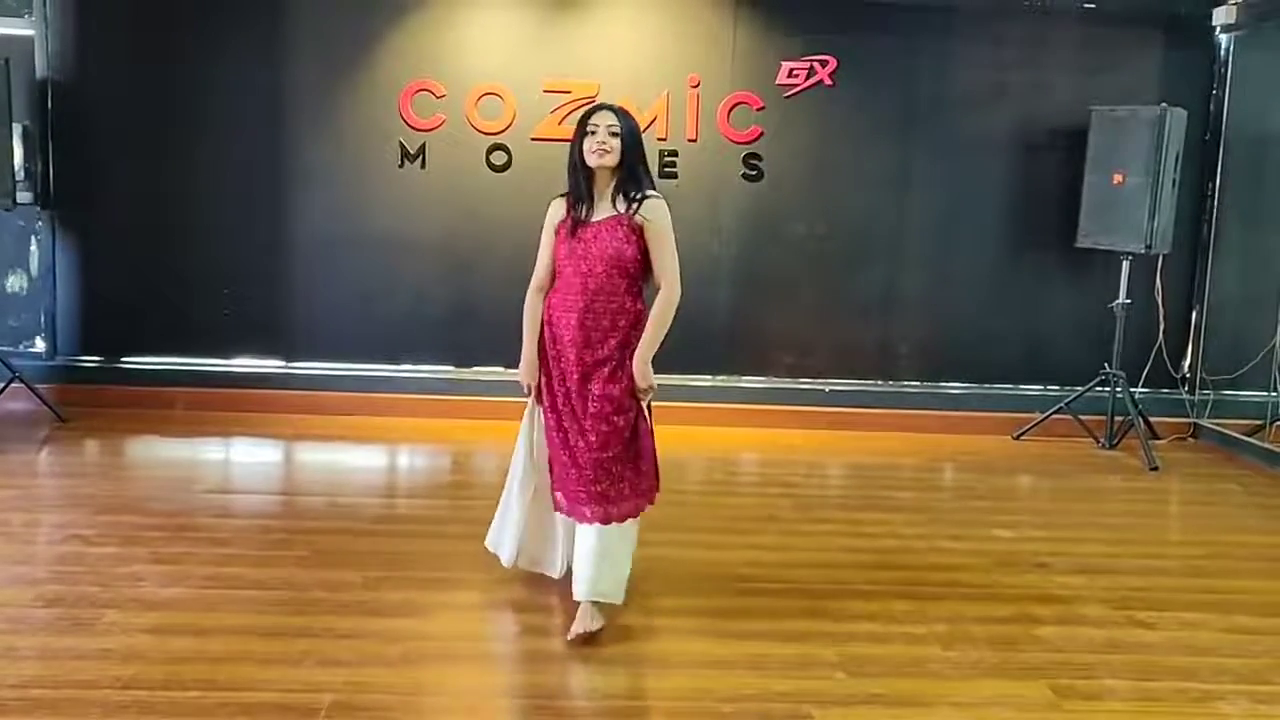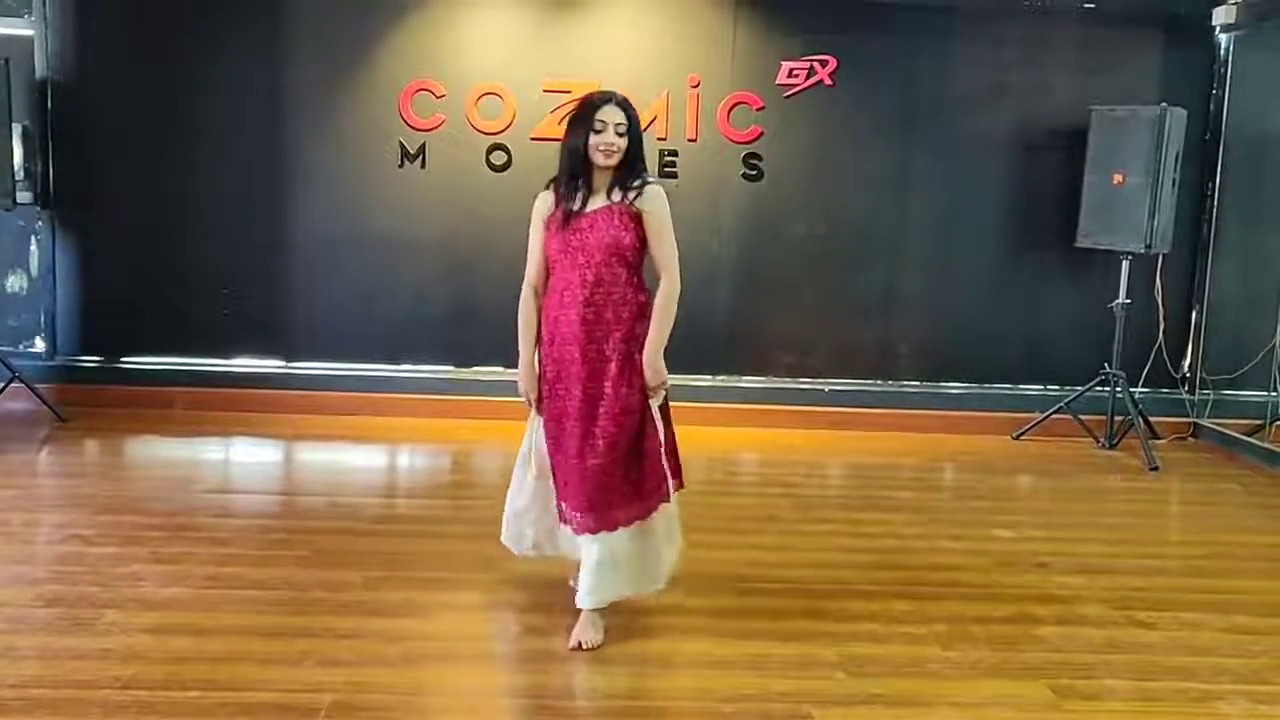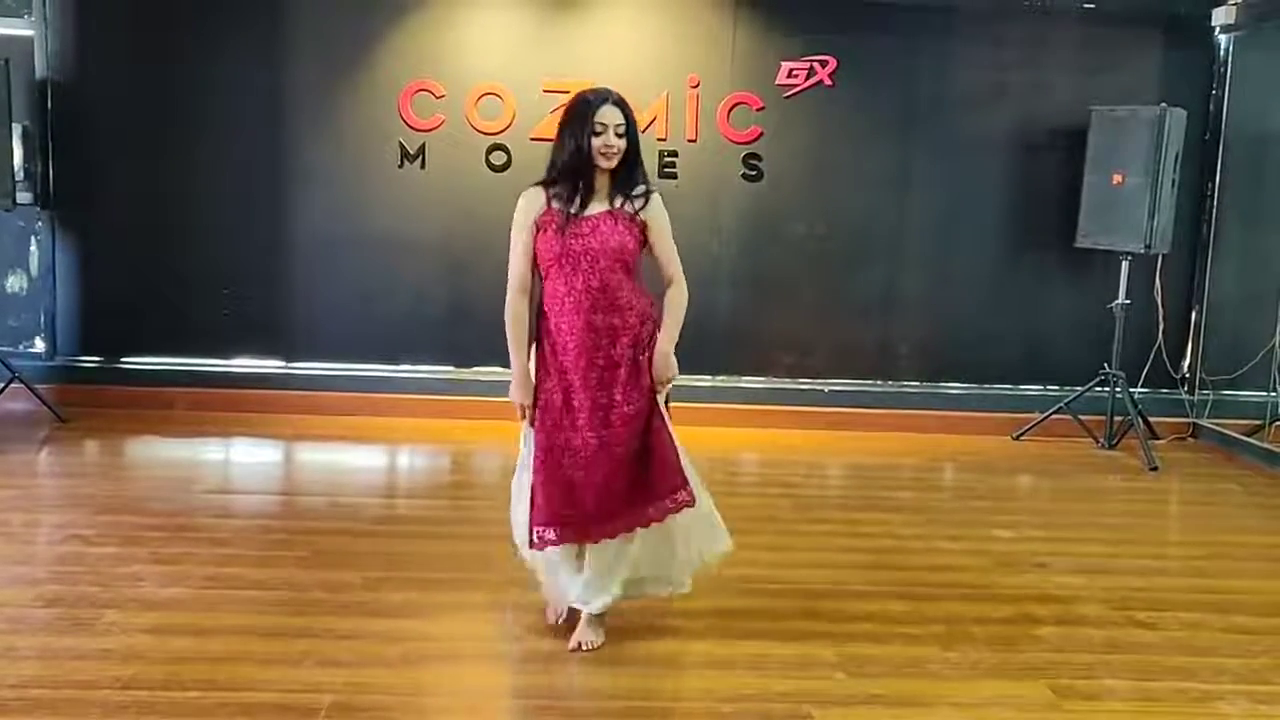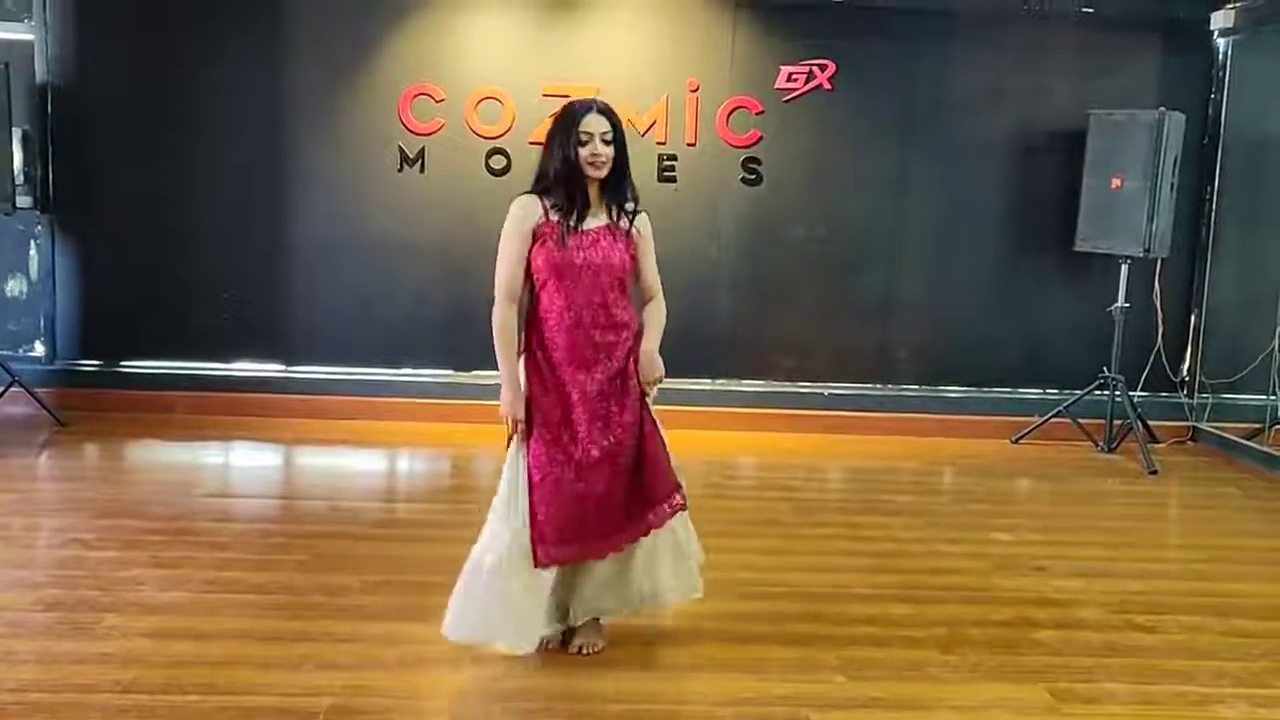
dt=0.3s
person 1, frame 1
left shoulder: (647, 208)
right shoulder: (561, 209)
left elbow: (670, 289)
right elbow: (540, 286)
left wrist: (644, 357)
right wrist: (528, 354)
left hip: (616, 357)
right hip: (561, 356)
left knee: (607, 472)
right knee: (571, 466)
left ankle: (591, 595)
right ankle: (585, 564)
person 1, frame 2
left shoulder: (645, 196)
right shoulder: (550, 201)
left elbow: (670, 280)
right elbow: (533, 286)
left wrist: (654, 353)
right wrist: (526, 360)
left hip: (621, 353)
right hip: (562, 355)
left knee: (609, 473)
right knee: (570, 466)
left ankle: (593, 602)
right ankle: (591, 556)
person 1, frame 3
left shoulder: (643, 204)
right shoulder: (537, 203)
left elbow: (676, 284)
right elbow: (518, 291)
left wrist: (665, 347)
right wrist: (520, 370)
left hip: (627, 363)
right hip: (560, 363)
left knee: (615, 481)
right knee: (555, 481)
left ankle: (594, 605)
right ankle: (565, 585)
person 1, frame 4
left shoulder: (632, 219)
right shoulder: (530, 212)
left elbow: (654, 298)
right elbow: (506, 302)
left wrist: (650, 347)
right wrist: (510, 384)
left hip: (617, 379)
right hip: (551, 378)
left knee: (609, 496)
right knee: (546, 499)
left ankle: (587, 612)
right ankle: (541, 615)
